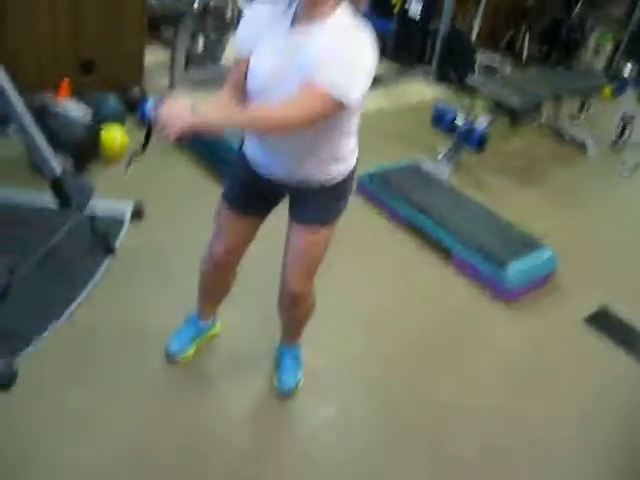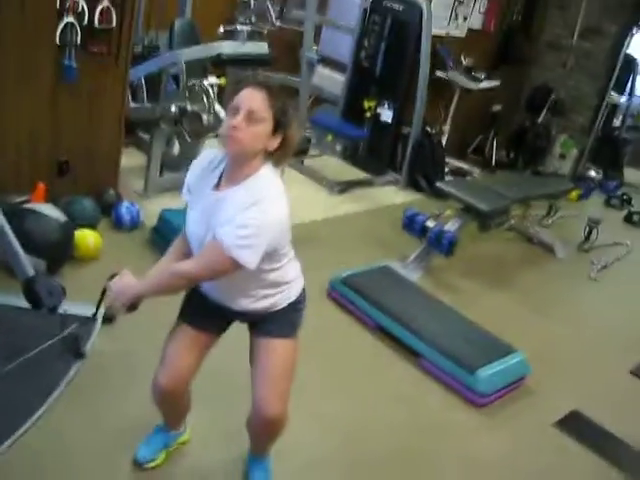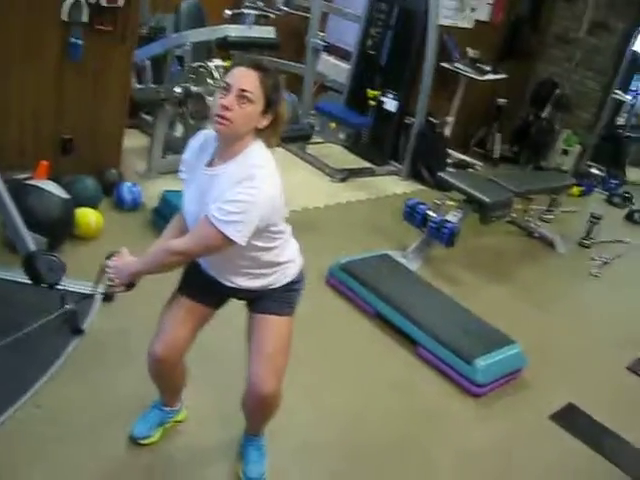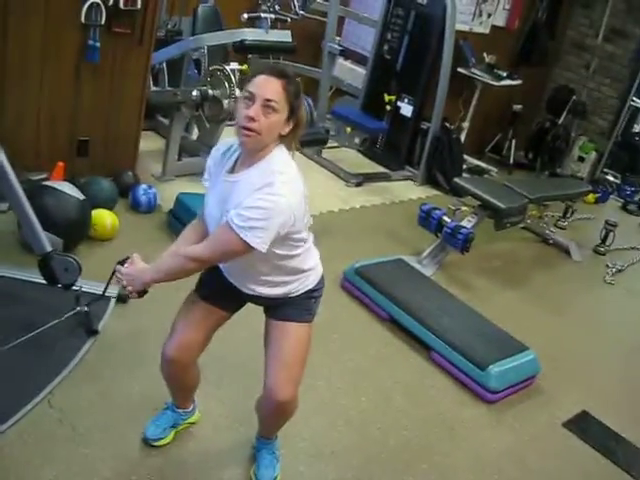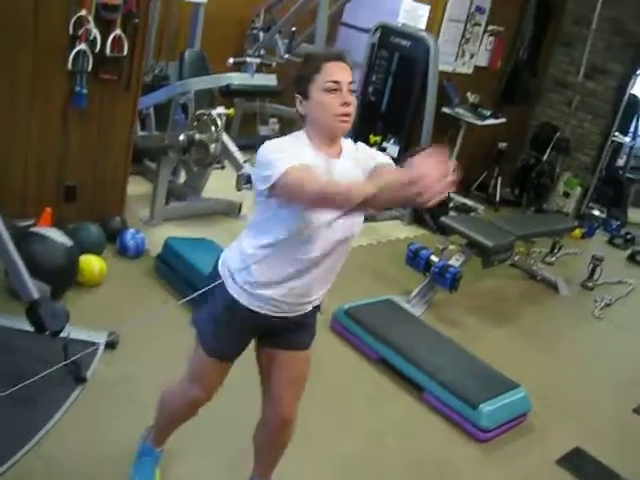
dt=0.5s
person 1, frame 1
left shoulder: (354, 47)
left elbow: (291, 117)
right elbow: (235, 93)
left wrist: (200, 116)
right wrist: (193, 111)
left hip: (323, 180)
right hip: (259, 162)
left knee: (296, 286)
right knee: (219, 257)
left ankle: (289, 349)
right ankle: (203, 320)
person 1, frame 2
left shoulder: (264, 207)
right shoulder: (205, 165)
left elbow: (193, 271)
right elbow: (189, 239)
left wrist: (136, 289)
right wrist: (142, 282)
left hip: (273, 304)
right hip: (214, 292)
left knee: (269, 413)
right knee: (167, 384)
right ankle: (173, 429)
person 1, frame 3
left shoulder: (256, 185)
right shoulder: (201, 143)
left elbow: (186, 248)
right elbow: (185, 218)
left wrist: (134, 267)
right wrist: (139, 262)
left hip: (272, 280)
right hip: (213, 267)
left knee: (263, 389)
right knee: (161, 354)
left ankle: (253, 437)
right ankle: (170, 406)
person 1, frame 4
left shoulder: (278, 192)
right shoulder: (224, 152)
left elbow: (203, 255)
right elbow: (203, 224)
left wrist: (146, 276)
right wrist: (151, 266)
left hip: (292, 288)
right hip: (231, 271)
left knee: (280, 395)
right knee: (175, 354)
left ankle: (266, 440)
right ankle: (183, 408)
person 1, frame 5
left shoulder: (364, 157)
right shoulder: (279, 153)
left elbow: (388, 175)
right elbow: (328, 193)
left wrist: (419, 184)
right wrist: (399, 185)
left hip: (299, 309)
right hip: (242, 293)
left knee: (282, 415)
right knee: (196, 392)
right ankle: (154, 443)
